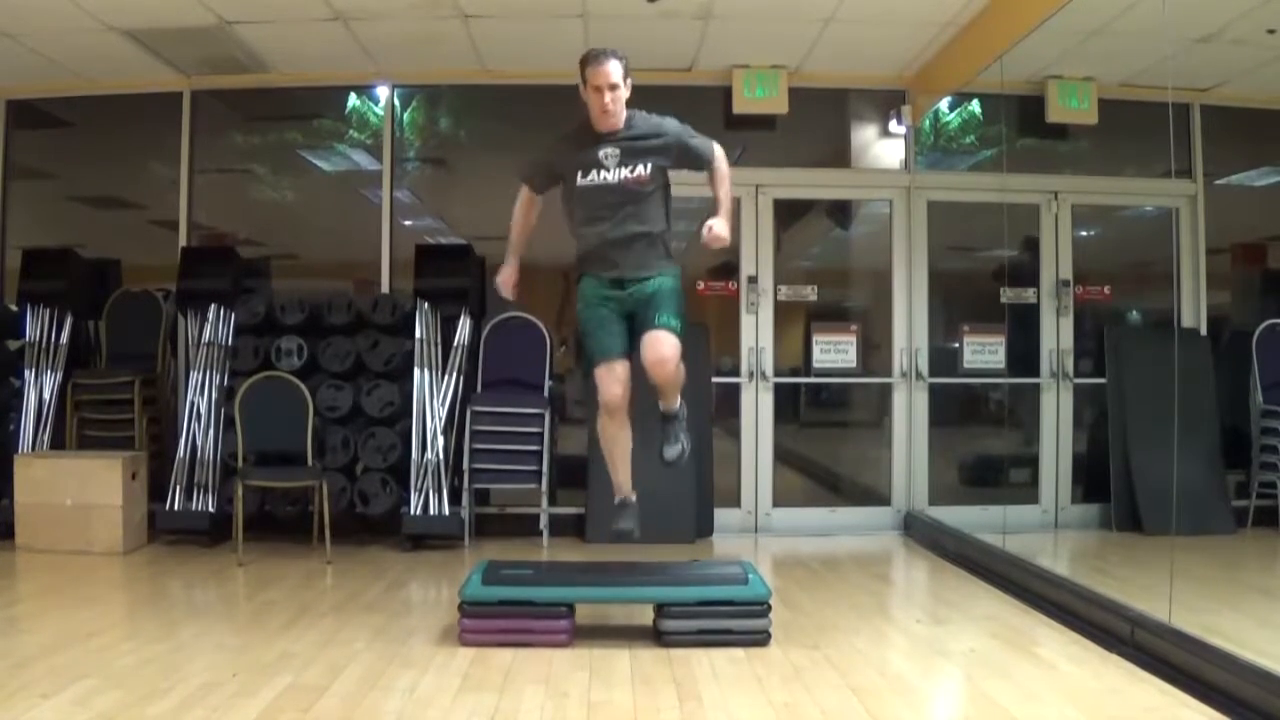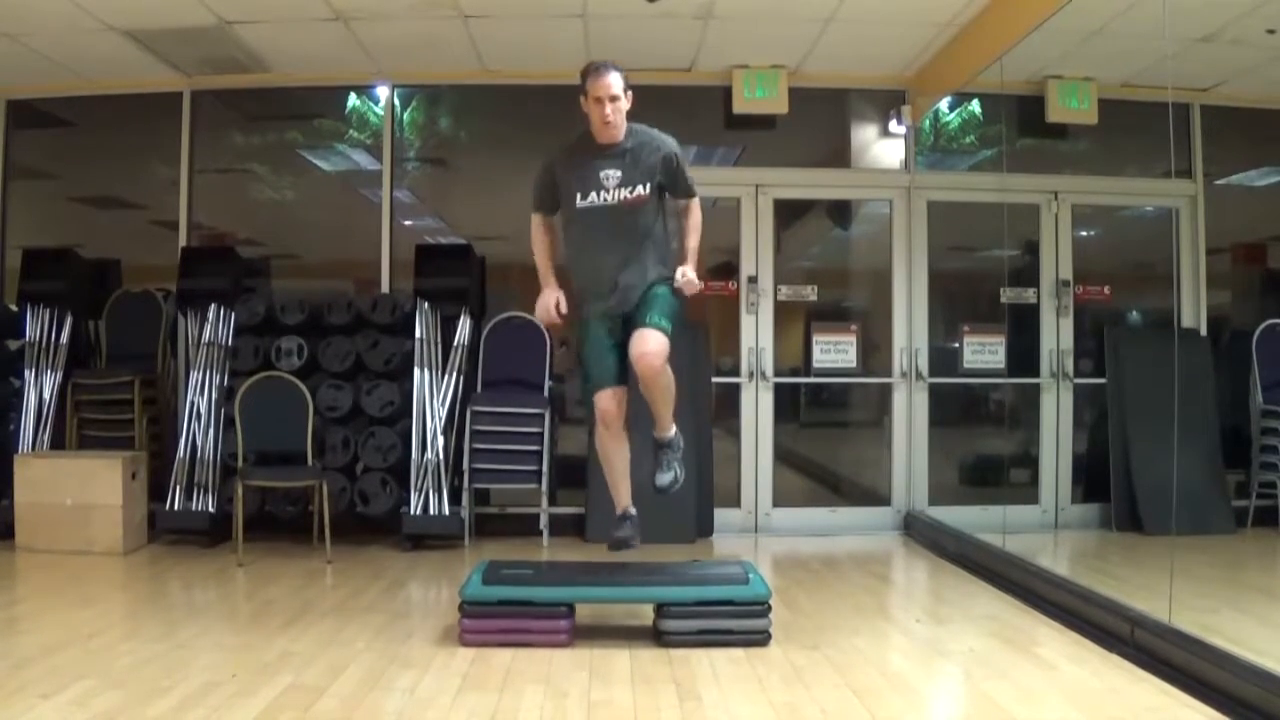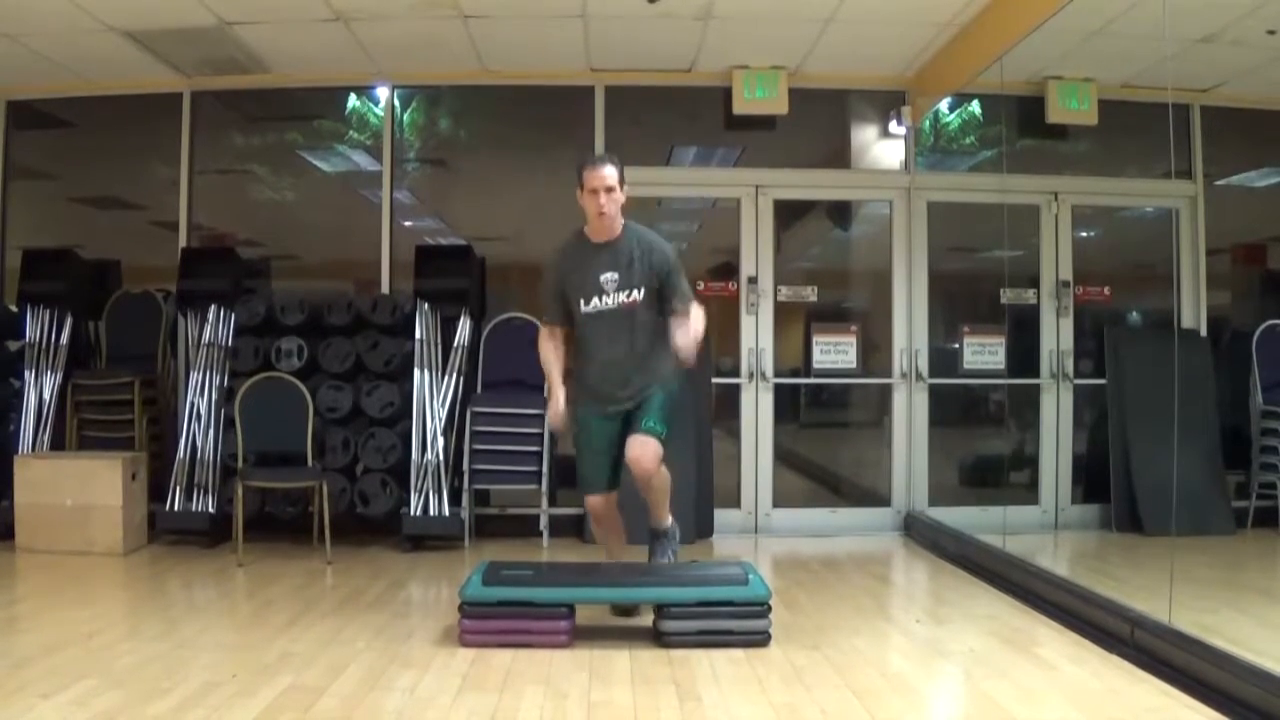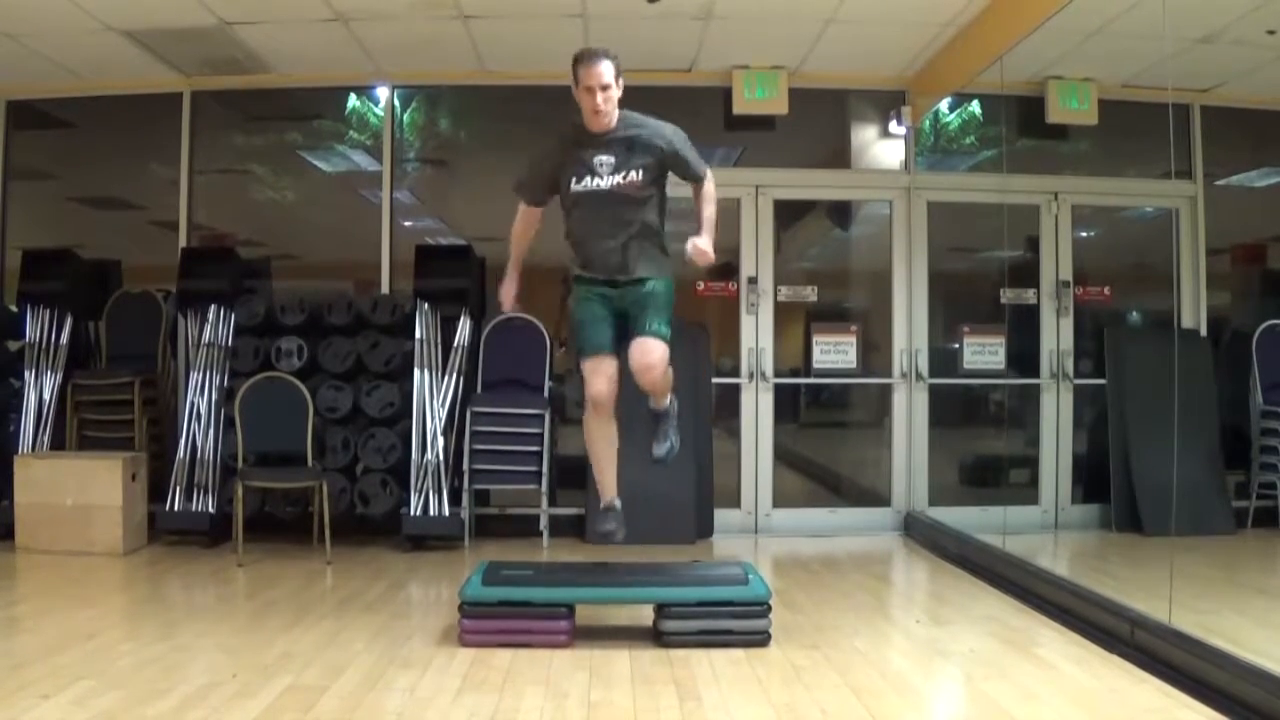
dt=0.4s
person 1, frame 1
left shoulder: (662, 132)
right shoulder: (564, 148)
left elbow: (715, 157)
right elbow: (530, 192)
left wrist: (722, 217)
right wrist: (513, 261)
left hip: (654, 274)
right hip: (599, 282)
left knee: (661, 363)
right knee: (612, 394)
left ankle: (672, 409)
right ankle: (624, 500)
person 1, frame 2
left shoulder: (660, 149)
right shoulder: (563, 162)
left elbow: (689, 205)
right elbow: (541, 221)
left wrist: (687, 262)
right wrist: (548, 284)
left hip: (652, 284)
right hip: (594, 300)
left knee: (648, 355)
right knee: (608, 410)
left ankle: (666, 437)
right ankle: (625, 513)
person 1, frame 3
left shoulder: (655, 250)
right shoulder: (565, 261)
left elbow: (690, 310)
right elbow: (551, 335)
left wrist: (689, 334)
right wrist: (556, 391)
left hip: (652, 385)
right hip: (594, 398)
left knee: (642, 459)
right knee: (598, 504)
left ankle: (663, 523)
person 1, frame 4
left shoulder: (657, 136)
right shoulder: (560, 151)
left elbow: (703, 178)
right elbow: (529, 209)
left wrist: (705, 235)
right wrist: (512, 275)
left hip: (647, 276)
right hip: (592, 284)
left knee: (648, 366)
right knee: (598, 393)
left ankle: (663, 406)
right ankle: (609, 505)
